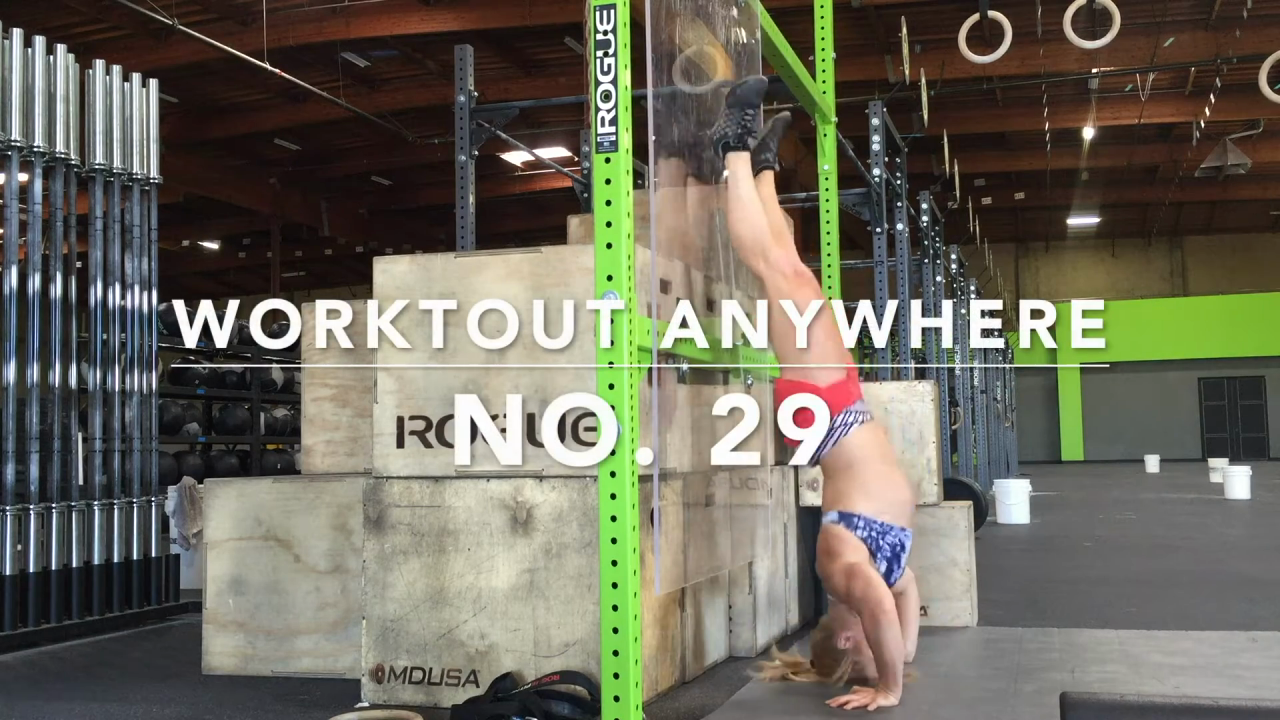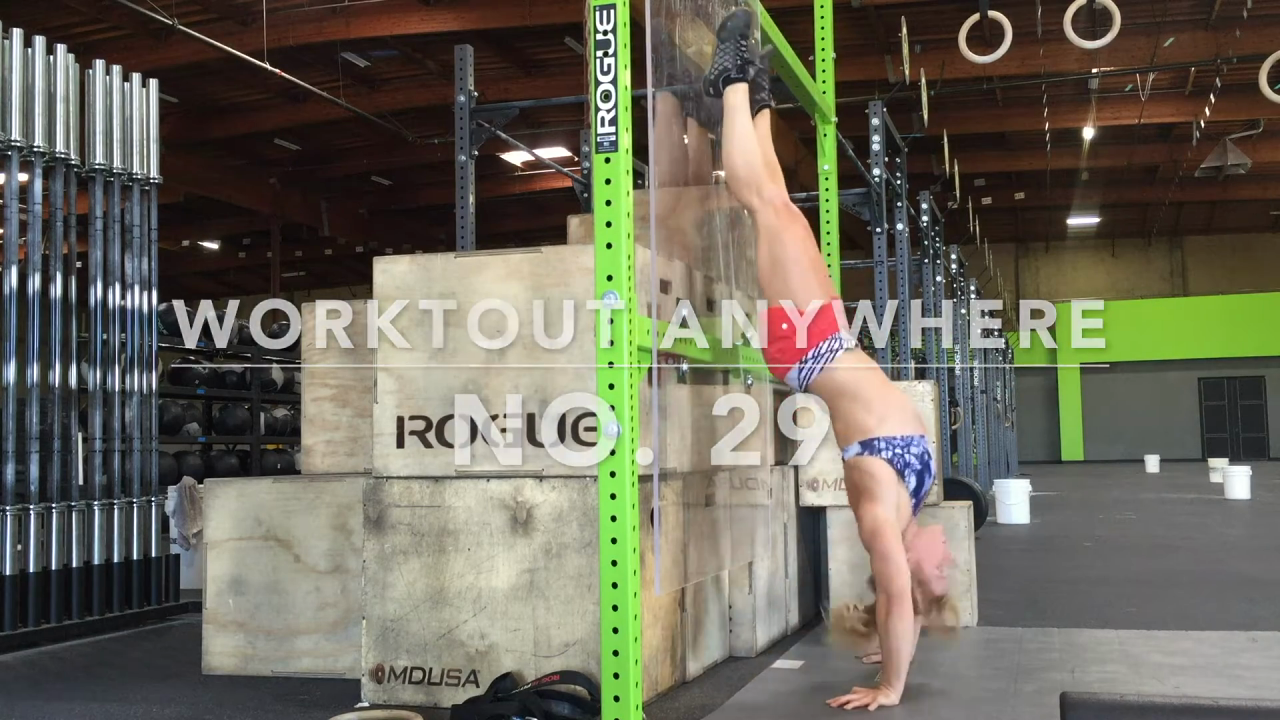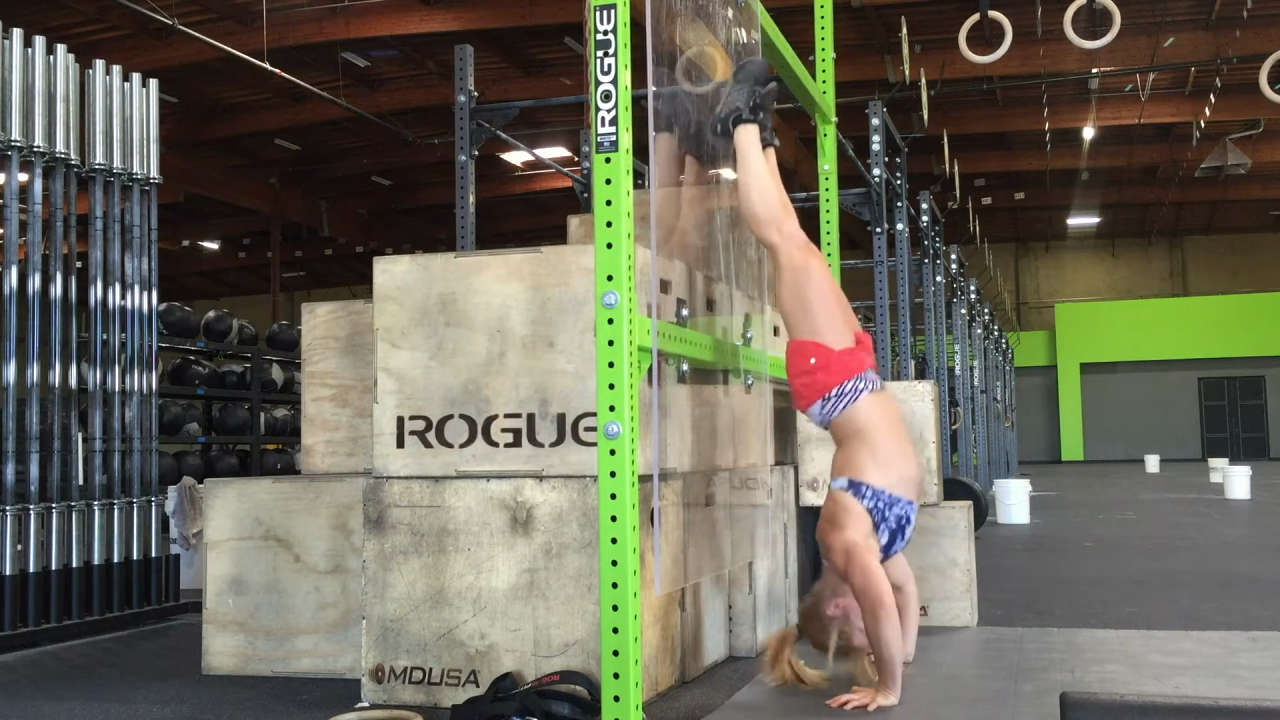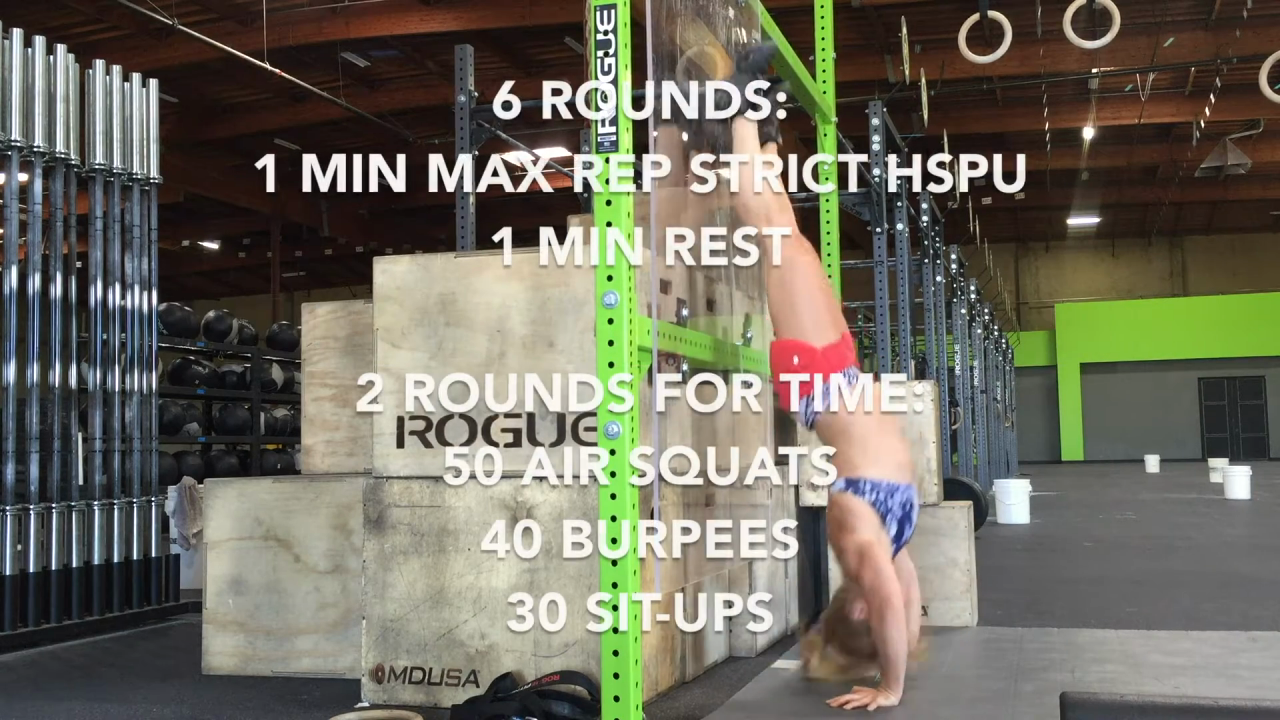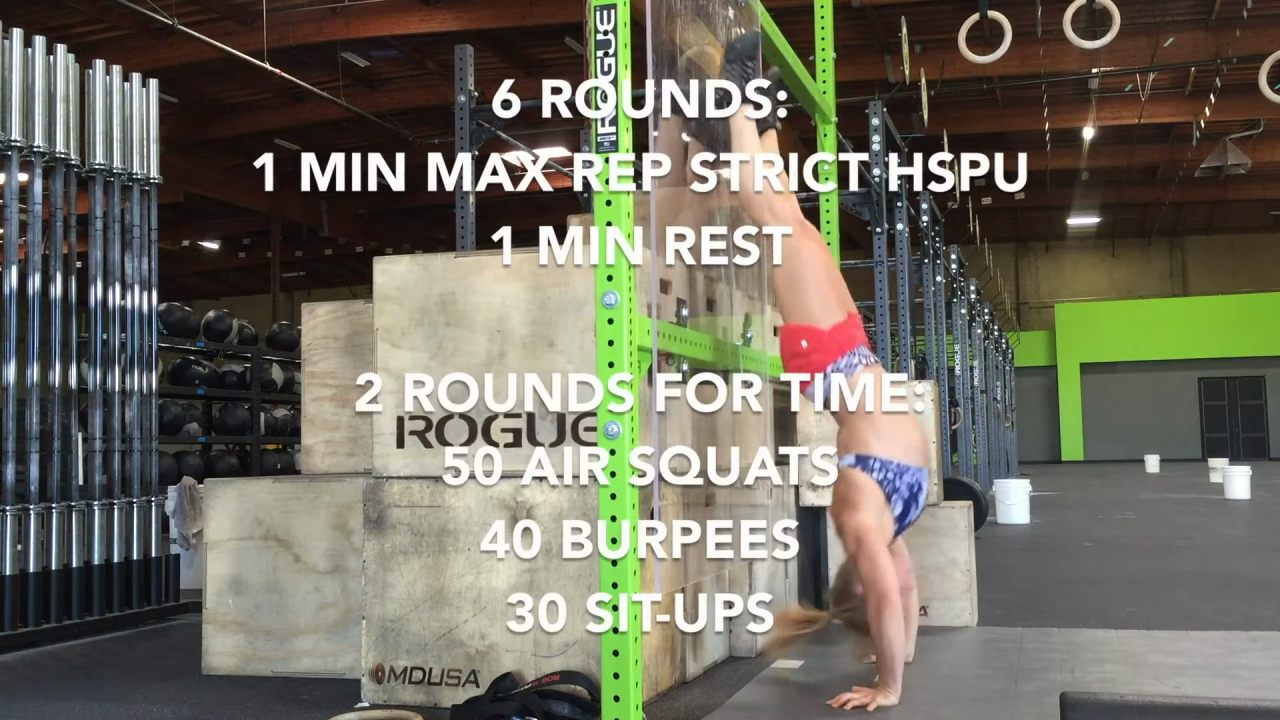
dt=0.5s
person 1, frame 1
right shoulder: (846, 560)
left wrist: (895, 675)
right wrist: (890, 687)
left hip: (834, 403)
right hip: (827, 404)
left knee: (786, 269)
right knee: (780, 270)
left ankle: (758, 153)
right ankle: (741, 146)
person 1, frame 2
left shoulder: (892, 502)
right shoulder: (882, 502)
right wrist: (889, 688)
left hip: (819, 341)
right hip: (810, 343)
left knee: (776, 209)
right knee: (769, 205)
left ankle: (751, 91)
right ankle: (737, 80)
person 1, frame 3
right shoulder: (850, 532)
left wrist: (891, 680)
right wrist: (888, 686)
left hip: (844, 376)
right hip: (836, 376)
left knee: (789, 243)
right knee: (786, 242)
right ankle: (745, 121)
person 1, frame 4
left shoulder: (868, 531)
right shoulder: (862, 531)
right wrist: (890, 688)
left hip: (823, 370)
right hip: (816, 371)
left knee: (782, 235)
right knee: (775, 231)
left ankle: (759, 126)
right ankle: (748, 118)
person 1, frame 5
left shoulder: (873, 512)
right shoulder: (865, 514)
right wrist: (888, 686)
left hip: (837, 352)
right hip: (827, 353)
left knee: (784, 220)
right knee: (779, 219)
right ankle: (747, 105)
